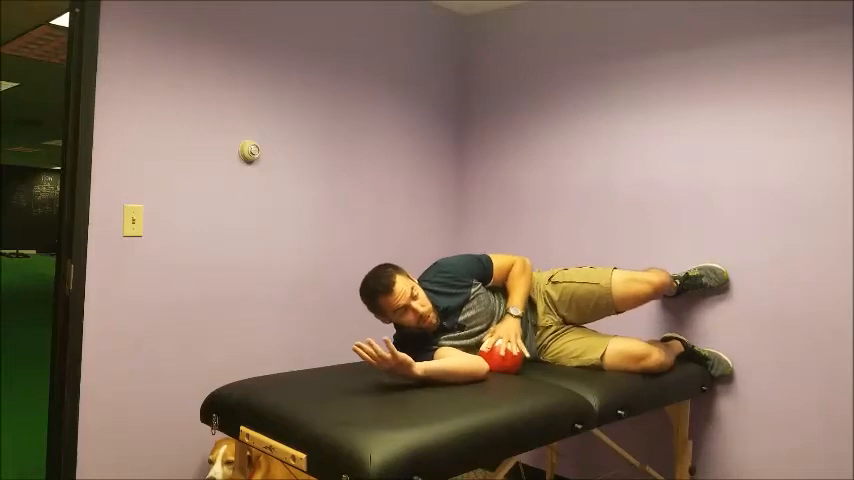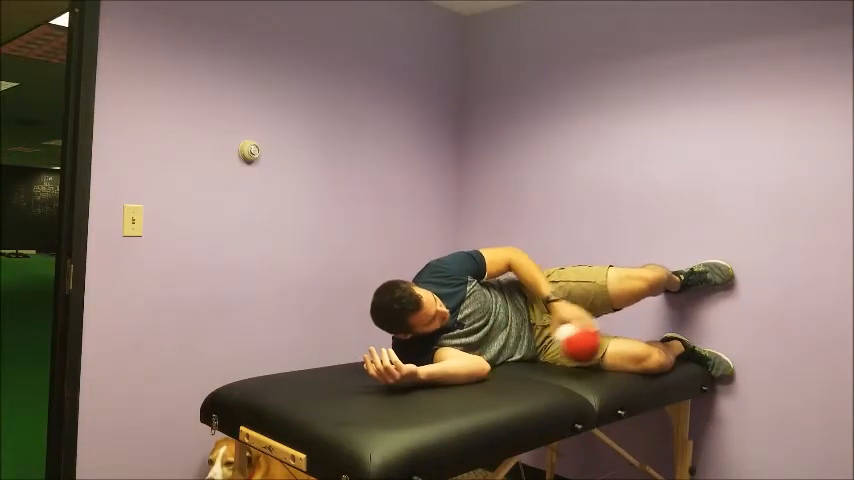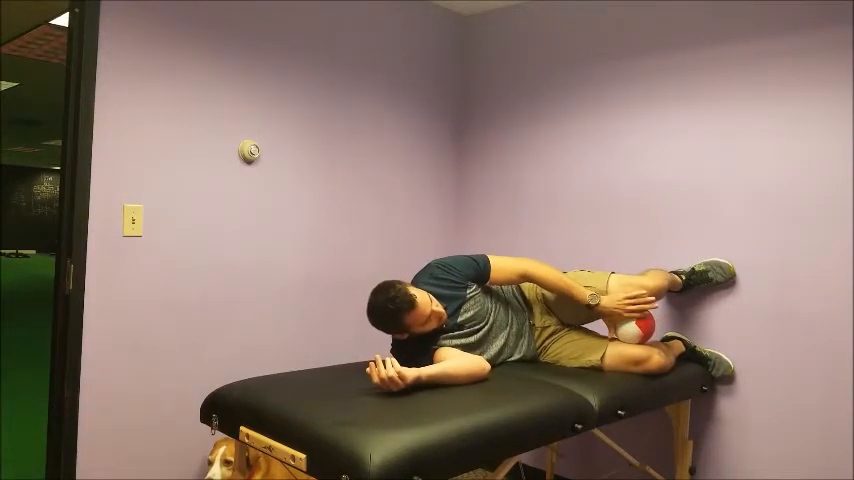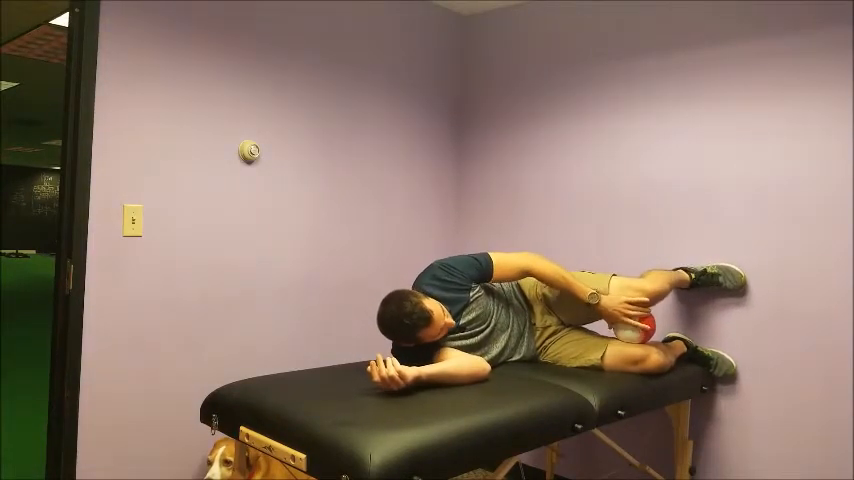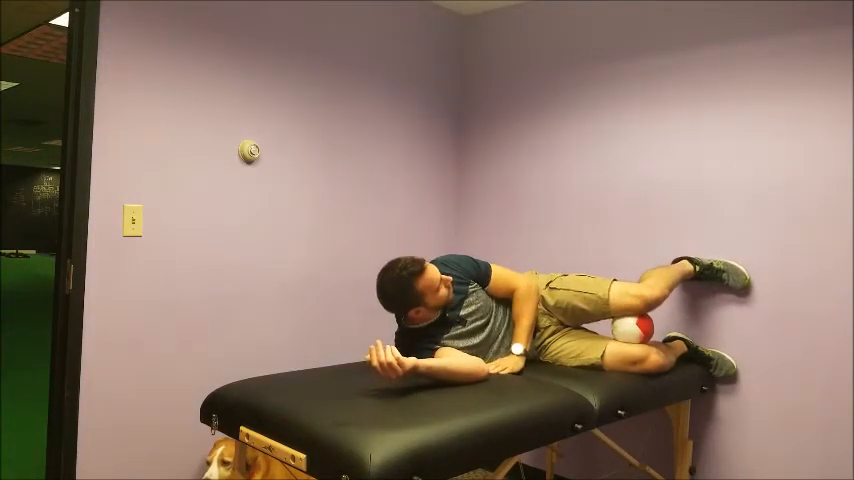
dt=1s
person 1, frame 1
left shoulder: (445, 273)
right shoulder: (414, 345)
left elbow: (520, 265)
right elbow: (479, 366)
left wrist: (512, 317)
right wrist: (411, 370)
left hip: (542, 295)
right hip: (542, 342)
left knee: (650, 284)
right knee: (651, 358)
left ankle: (677, 283)
right ankle: (677, 346)
person 1, frame 2
left shoulder: (439, 273)
right shoulder: (416, 348)
left elbow: (513, 255)
right elbow: (478, 366)
left wrist: (555, 303)
right wrist: (412, 375)
left hip: (542, 295)
right hip: (536, 348)
left knee: (649, 279)
right knee: (653, 360)
left ankle: (678, 281)
right ankle: (677, 347)
person 1, frame 3
left shoulder: (440, 274)
right shoulder: (417, 348)
left elbow: (525, 268)
right elbow: (479, 367)
left wrist: (596, 302)
right wrist: (410, 377)
left hip: (541, 298)
right hip: (542, 343)
left knee: (648, 287)
right knee: (653, 360)
left ankle: (679, 280)
right ankle: (679, 346)
person 1, frame 4
left shoulder: (442, 276)
right shoulder: (417, 350)
left elbow: (527, 262)
right elbow: (479, 368)
left wrist: (596, 300)
right wrist: (411, 376)
left hip: (537, 298)
right hip: (541, 342)
left knee: (647, 291)
right knee: (651, 360)
left ankle: (686, 277)
right ankle: (680, 347)
person 1, frame 5
left shoulder: (449, 267)
right shoulder: (418, 343)
left elbow: (523, 286)
right elbow: (477, 368)
left wrist: (516, 351)
right wrist: (411, 367)
left hip: (541, 298)
right hip: (543, 345)
left knee: (645, 297)
right knee: (650, 360)
left ankle: (687, 267)
right ankle: (680, 347)
